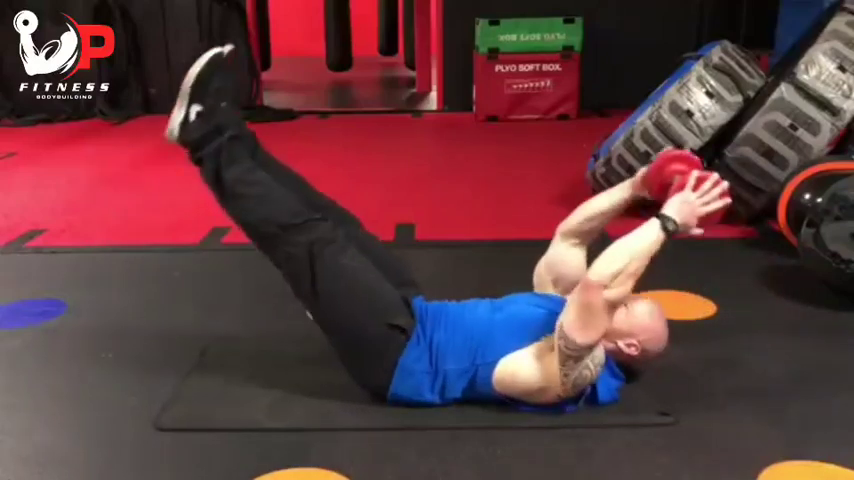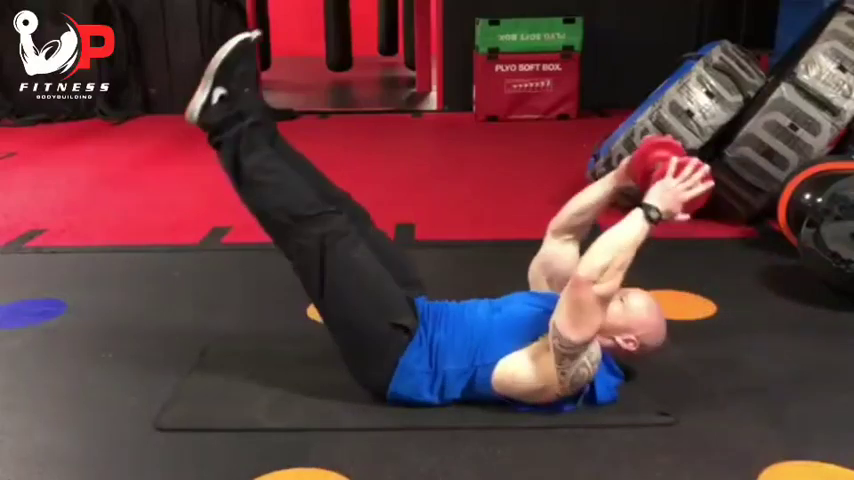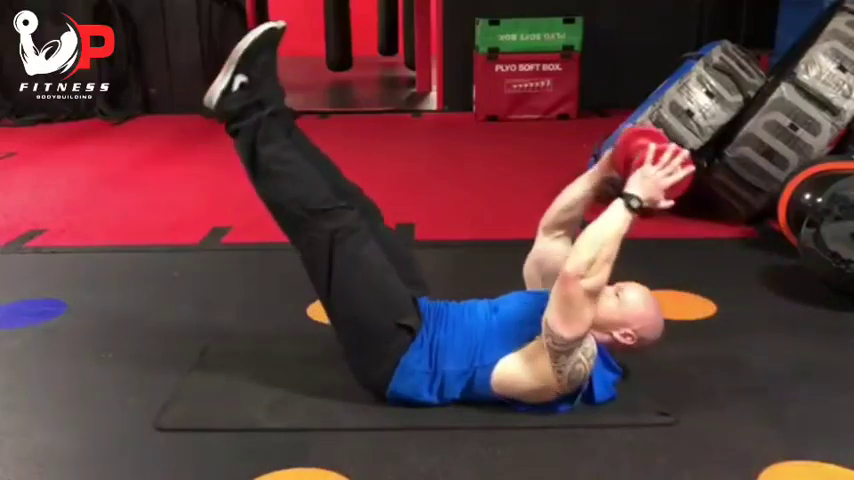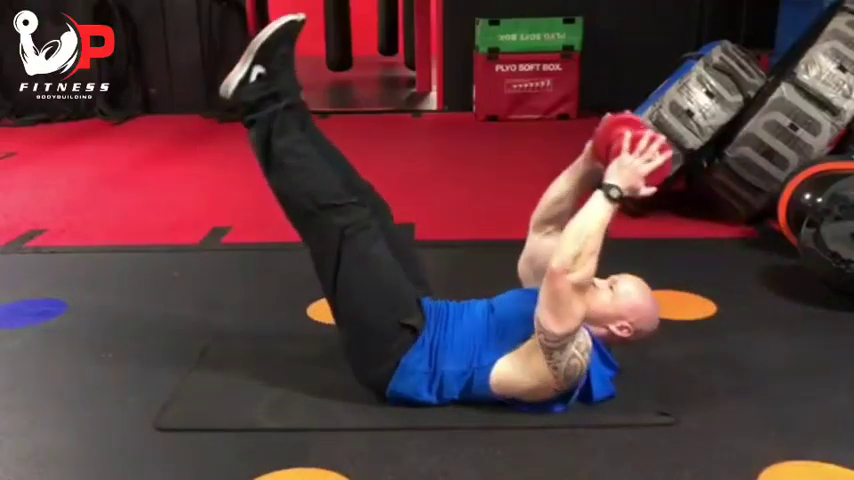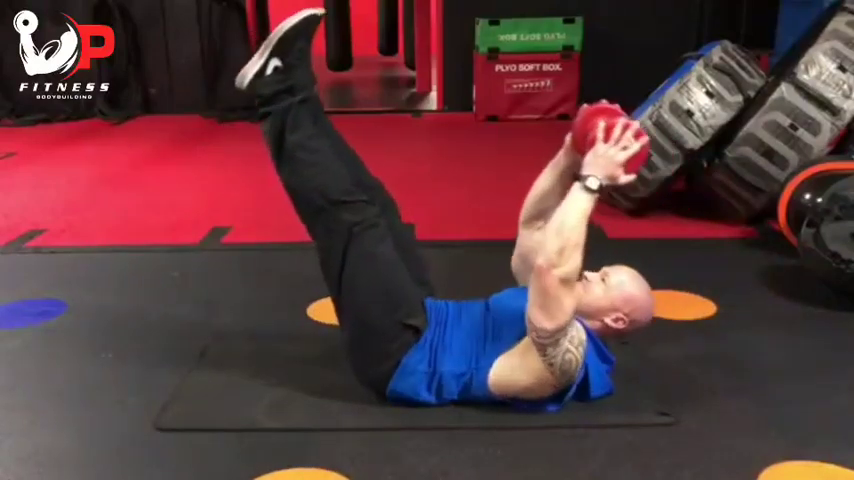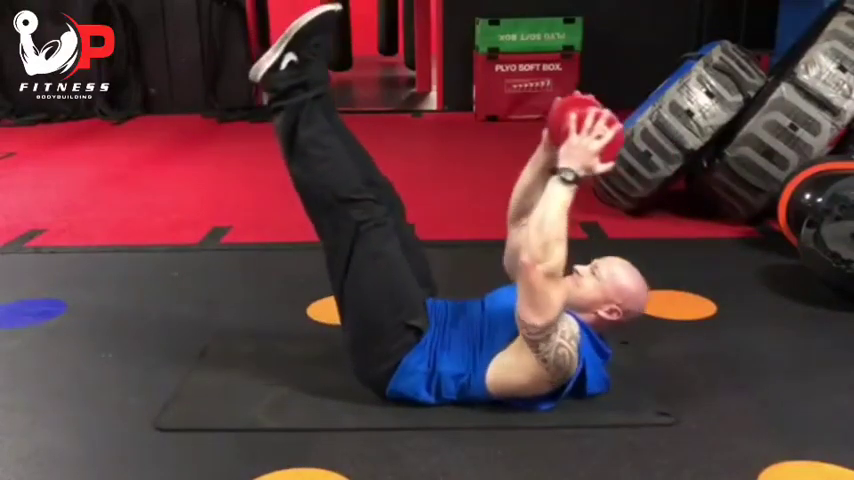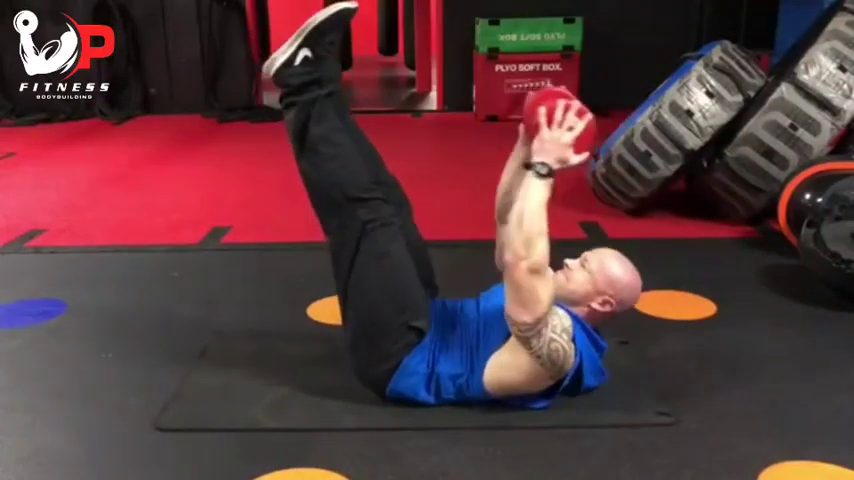
dt=0.1s
person 1, frame 1
left shoulder: (578, 371)
right shoulder: (567, 314)
left elbow: (600, 286)
right elbow: (570, 234)
left wrist: (665, 223)
right wrist: (637, 187)
left hip: (400, 359)
right hip: (416, 317)
left knee: (316, 241)
right knee: (332, 225)
left ankle: (215, 145)
right ankle: (221, 140)
person 1, frame 2
left shoulder: (578, 367)
right shoulder: (566, 314)
left elbow: (591, 282)
right elbow: (562, 232)
left wrist: (650, 210)
right wrist: (622, 178)
left hip: (400, 361)
right hip: (421, 322)
left knee: (325, 232)
right knee: (342, 218)
left ankle: (236, 125)
right ankle: (241, 118)
person 1, frame 3
left shoulder: (574, 364)
right shoulder: (558, 309)
left elbow: (579, 276)
right elbow: (553, 229)
left wrist: (632, 200)
right wrist: (607, 170)
left hip: (400, 357)
right hip: (423, 318)
left knee: (336, 227)
right knee: (353, 213)
left ankle: (255, 119)
right ankle: (260, 112)
person 1, frame 4
left shoulder: (571, 360)
right shoulder: (558, 314)
left elbow: (567, 274)
right elbow: (545, 228)
left wrist: (611, 189)
right wrist: (590, 165)
left hip: (400, 360)
right hip: (423, 324)
left knee: (345, 221)
right knee: (363, 210)
left ankle: (268, 103)
right ankle: (275, 101)
person 1, frame 5
left shoulder: (567, 356)
right shoulder: (554, 310)
left elbow: (553, 269)
right elbow: (534, 222)
left wrist: (592, 181)
right wrist: (573, 157)
left hip: (401, 357)
right hip: (425, 320)
left knee: (353, 218)
right knee: (370, 207)
left ankle: (285, 102)
right ankle: (289, 95)
person 1, frame 6
left shoulder: (560, 350)
right shoulder: (560, 312)
left elbow: (540, 265)
right elbow: (520, 219)
left wrist: (567, 173)
right wrist: (551, 149)
left hip: (401, 361)
right hip: (423, 330)
left knee: (360, 215)
right knee: (377, 204)
left ankle: (296, 93)
right ankle: (302, 89)
person 1, frame 7
left shoulder: (556, 346)
right shoulder: (556, 307)
left elbow: (522, 261)
right elbow: (508, 219)
left wrist: (541, 167)
right wrist: (528, 147)
left hip: (401, 359)
right hip: (425, 328)
left knee: (367, 213)
right knee: (384, 203)
left ankle: (309, 92)
right ankle: (314, 88)
